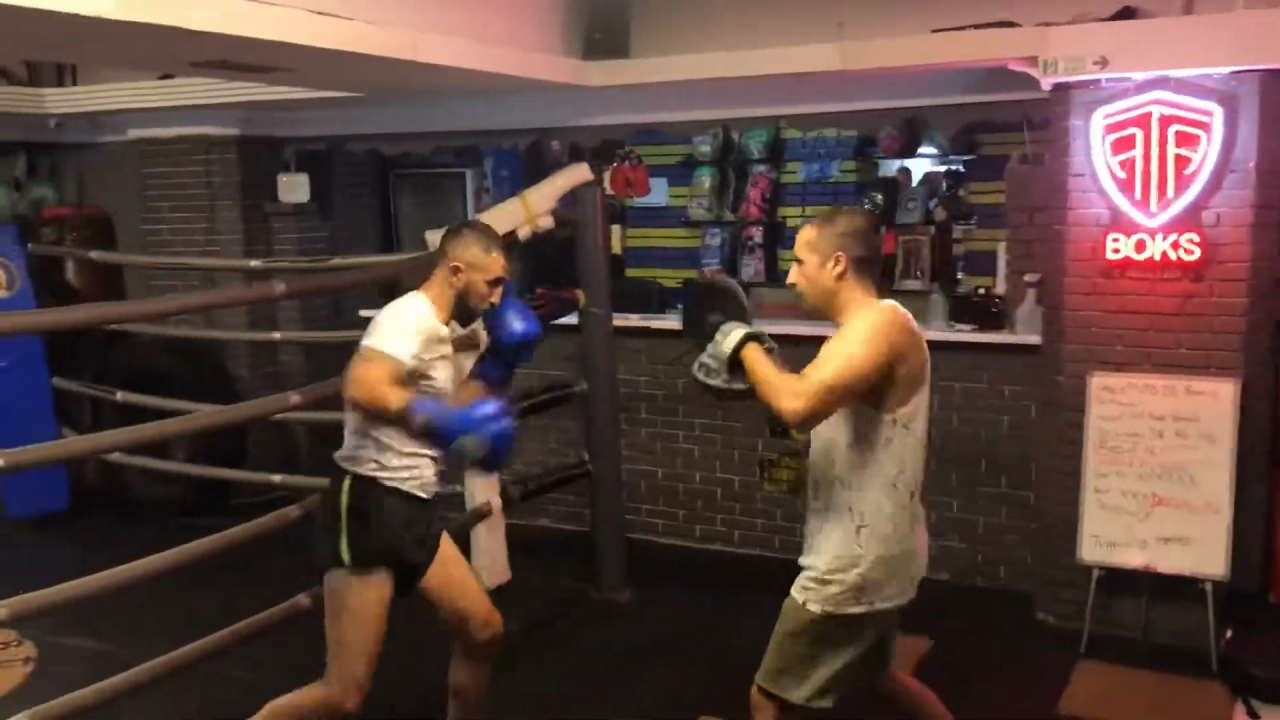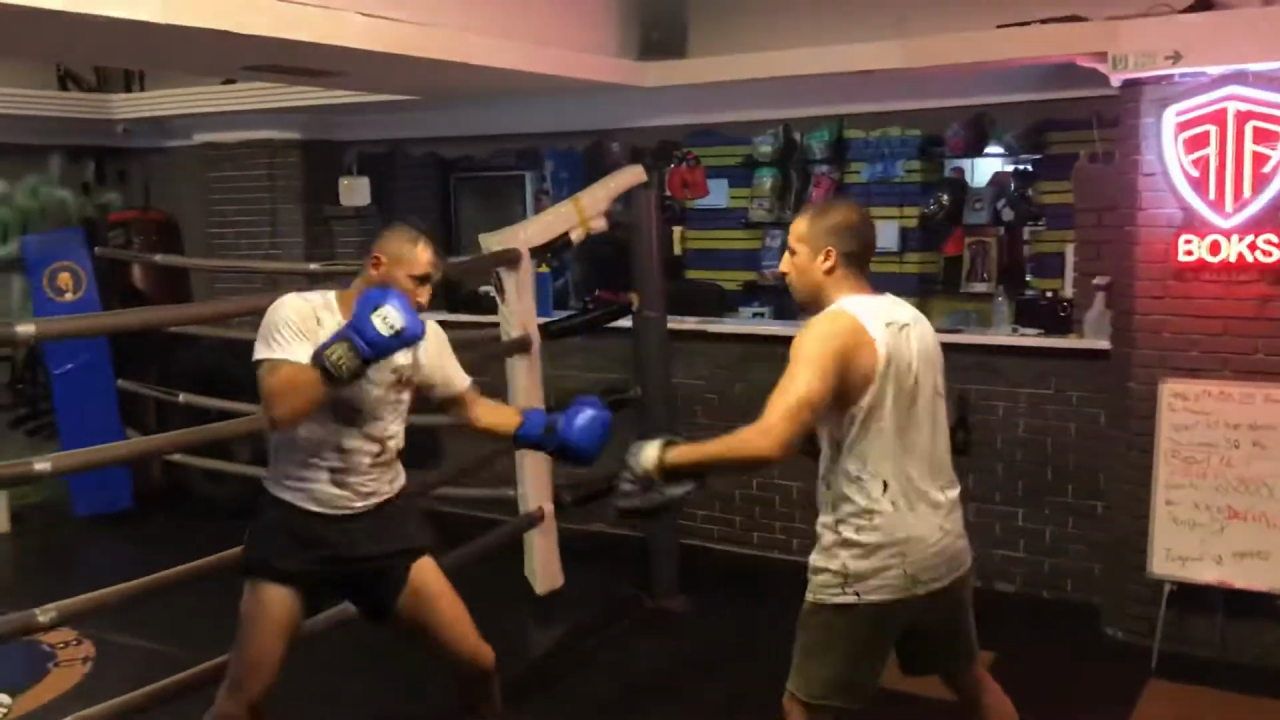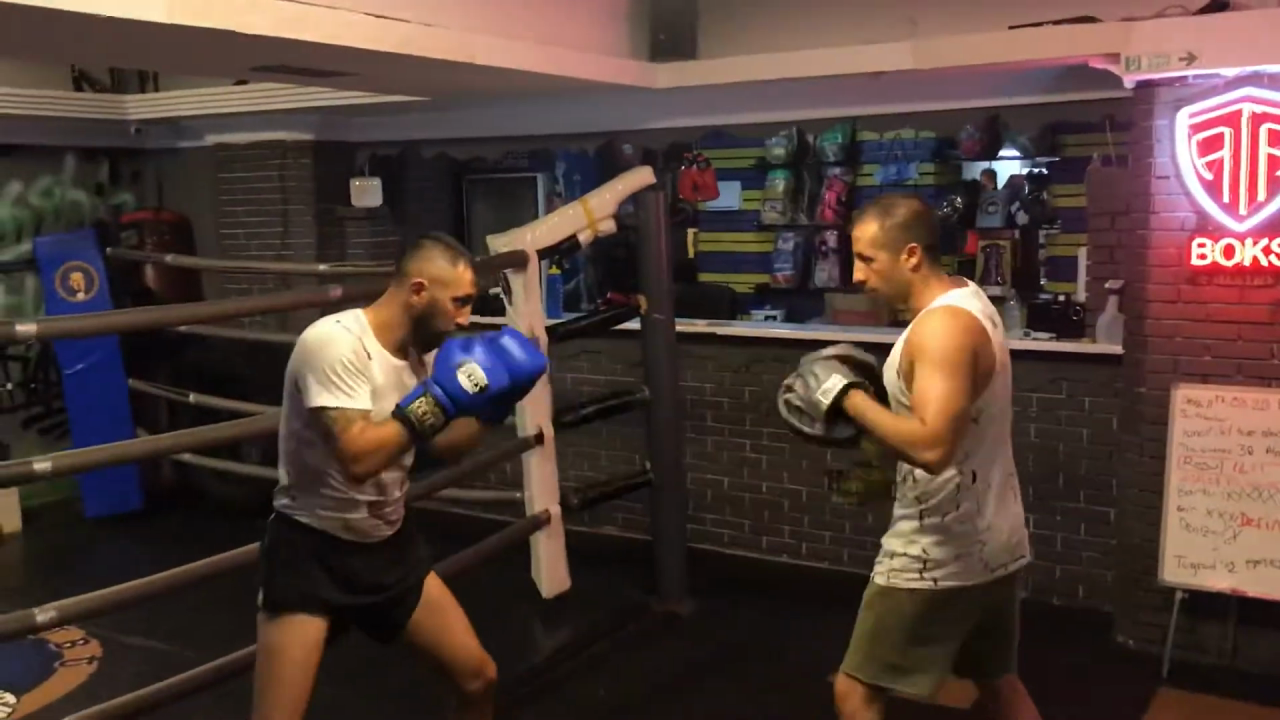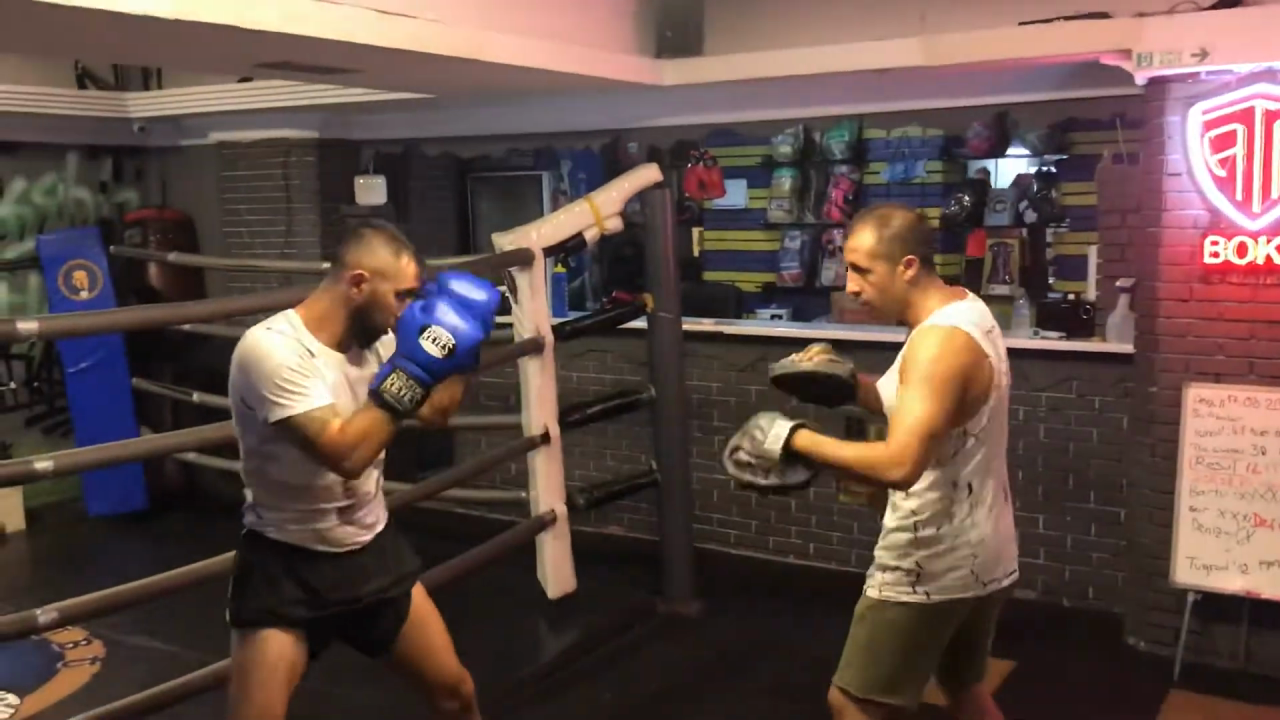
dt=0.5s
person 1, frame 1
left shoulder: (881, 324)
right shoulder: (845, 339)
left elbow: (797, 406)
left wrist: (742, 346)
left hip: (854, 563)
right hip: (880, 554)
right knee: (874, 675)
person 1, frame 2
left shoulder: (832, 331)
right shoulder: (911, 320)
left elbow: (768, 442)
left wrist: (665, 458)
right wrist: (827, 416)
left hip: (869, 562)
right hip: (941, 545)
right knee: (968, 676)
person 1, frame 3
left shoulder: (944, 326)
right shoulder: (967, 301)
left elbow: (931, 447)
left wrist: (846, 395)
right wrist: (870, 388)
left hip: (946, 548)
right hip: (996, 541)
person 1, frame 4
left shoulder: (941, 342)
right shoulder: (963, 307)
left elbow: (899, 465)
left wrist: (792, 437)
right wrist: (848, 382)
left hip: (930, 564)
right hip: (979, 554)
person 2, frame 1
left shoulder: (455, 327)
right shoulder: (412, 316)
left elbow: (461, 398)
right elbow: (364, 390)
left wrist: (500, 360)
right wrist: (447, 420)
left hip: (411, 507)
right hip: (373, 503)
left knee: (484, 630)
person 2, frame 2
left shoulder: (422, 336)
right shoulder: (296, 313)
left elbow: (471, 408)
right elbow: (281, 408)
left wrist: (547, 430)
right wrist: (355, 346)
left hip: (383, 517)
right hip: (297, 522)
left knee: (477, 659)
person 2, frame 3
left shoulder: (425, 348)
right shoulder: (333, 342)
left elbow: (443, 447)
right elbow: (358, 458)
left wrist: (494, 399)
right wrist: (440, 396)
left hip: (389, 544)
right hip: (311, 550)
left knee: (478, 676)
person 2, frame 4
left shoulder: (375, 336)
right shoulder: (269, 348)
left elbow: (436, 413)
right elbow: (346, 455)
left wrist: (462, 333)
right wrist: (414, 370)
left hip: (374, 551)
right hip: (286, 567)
